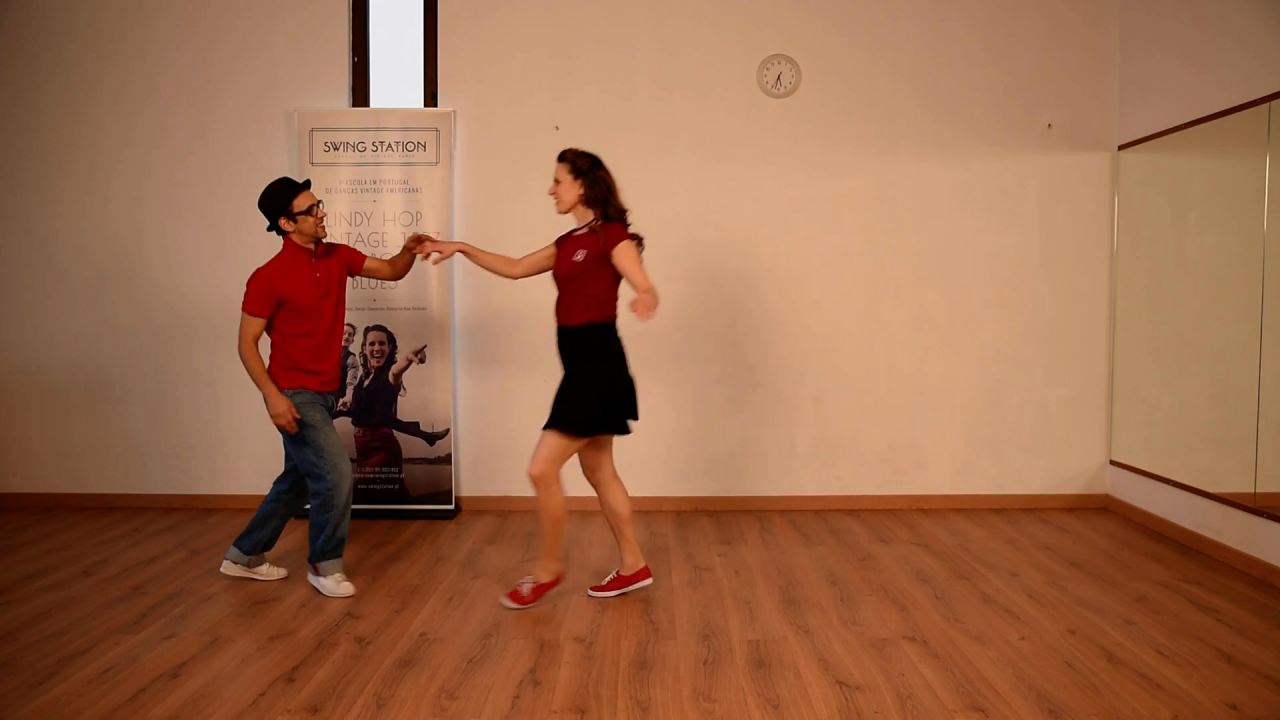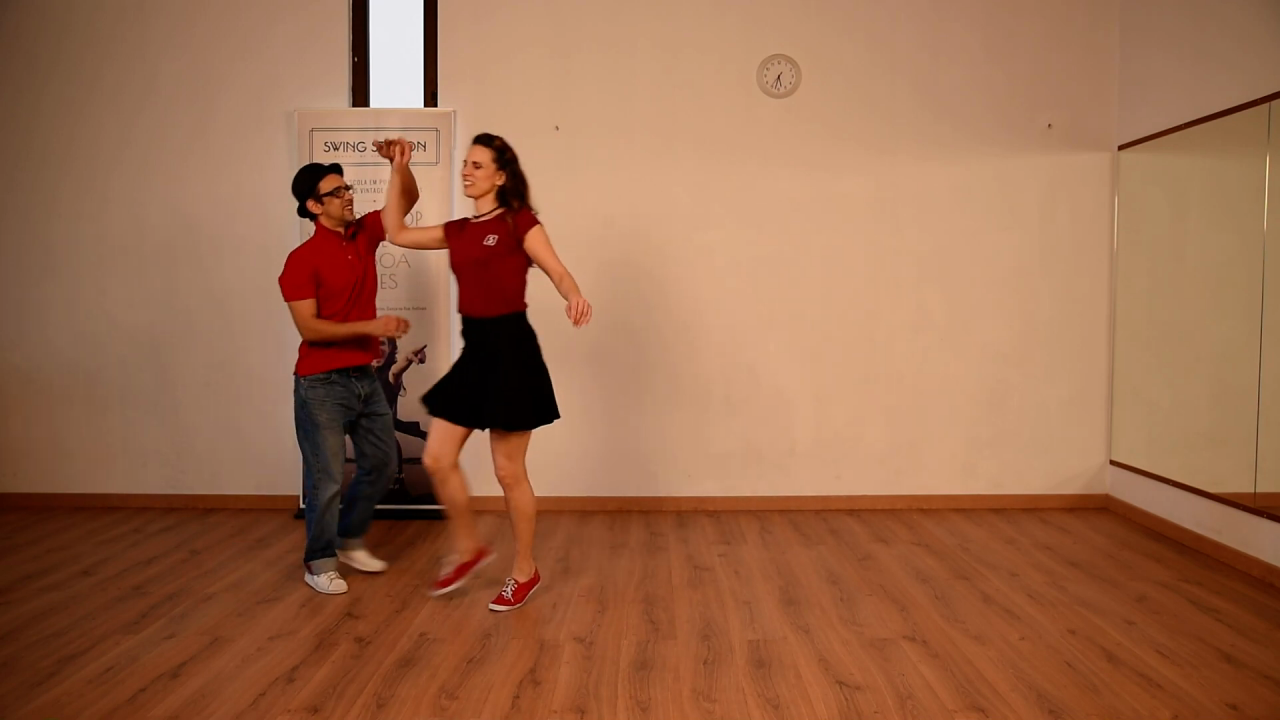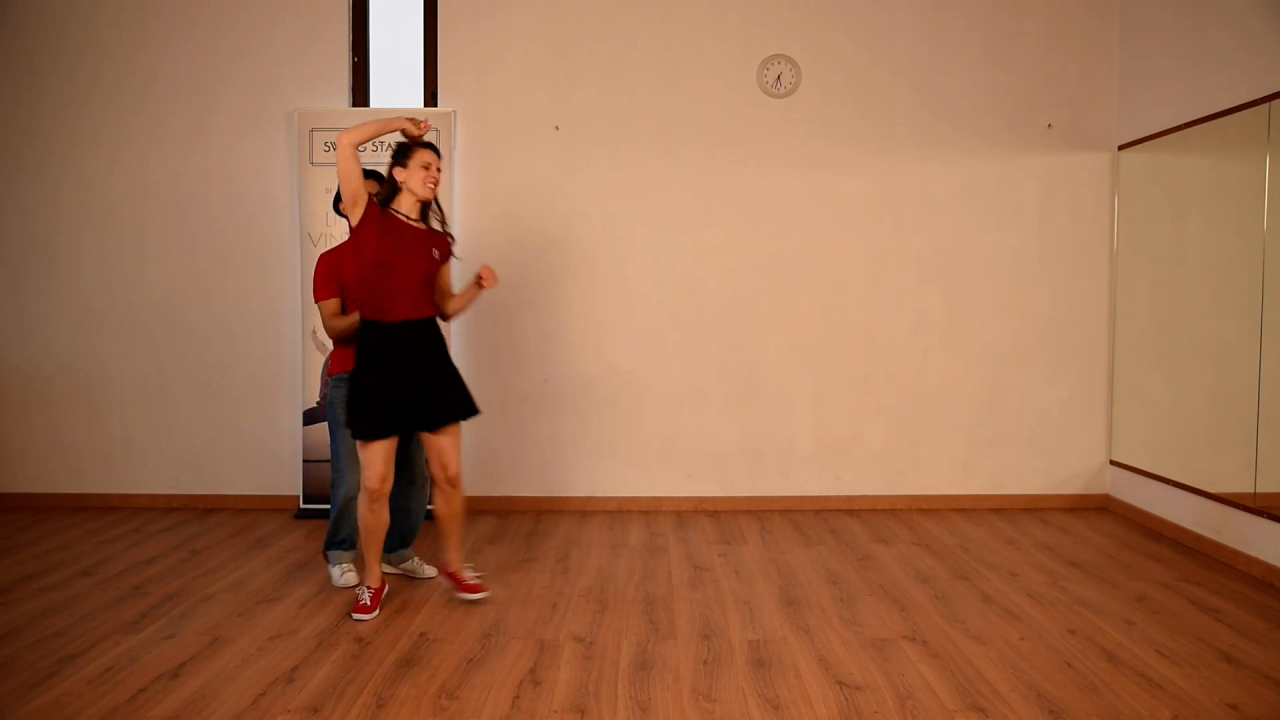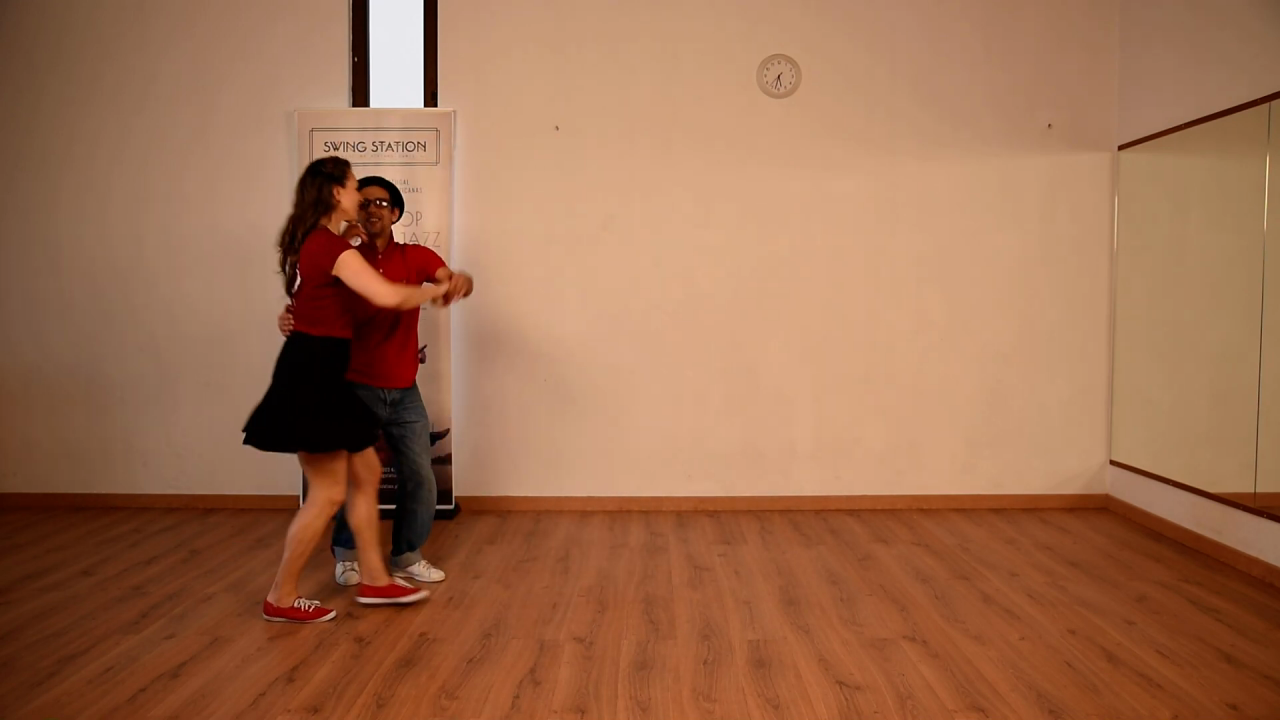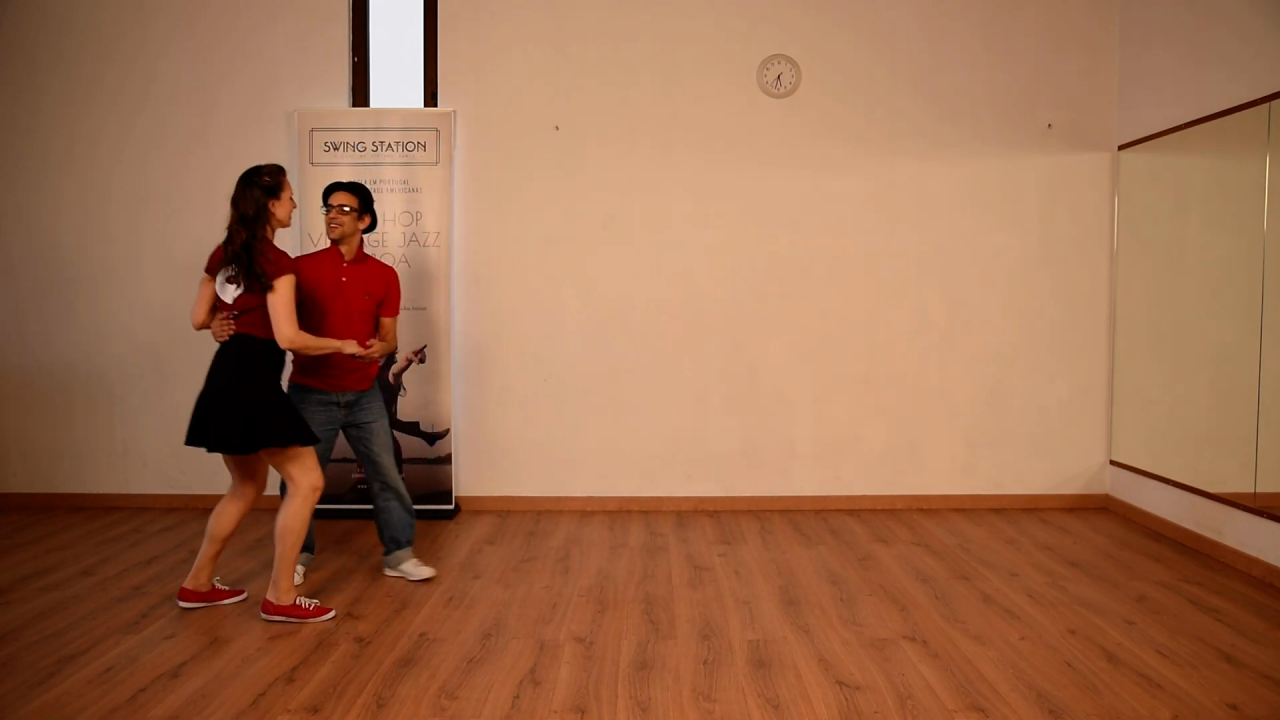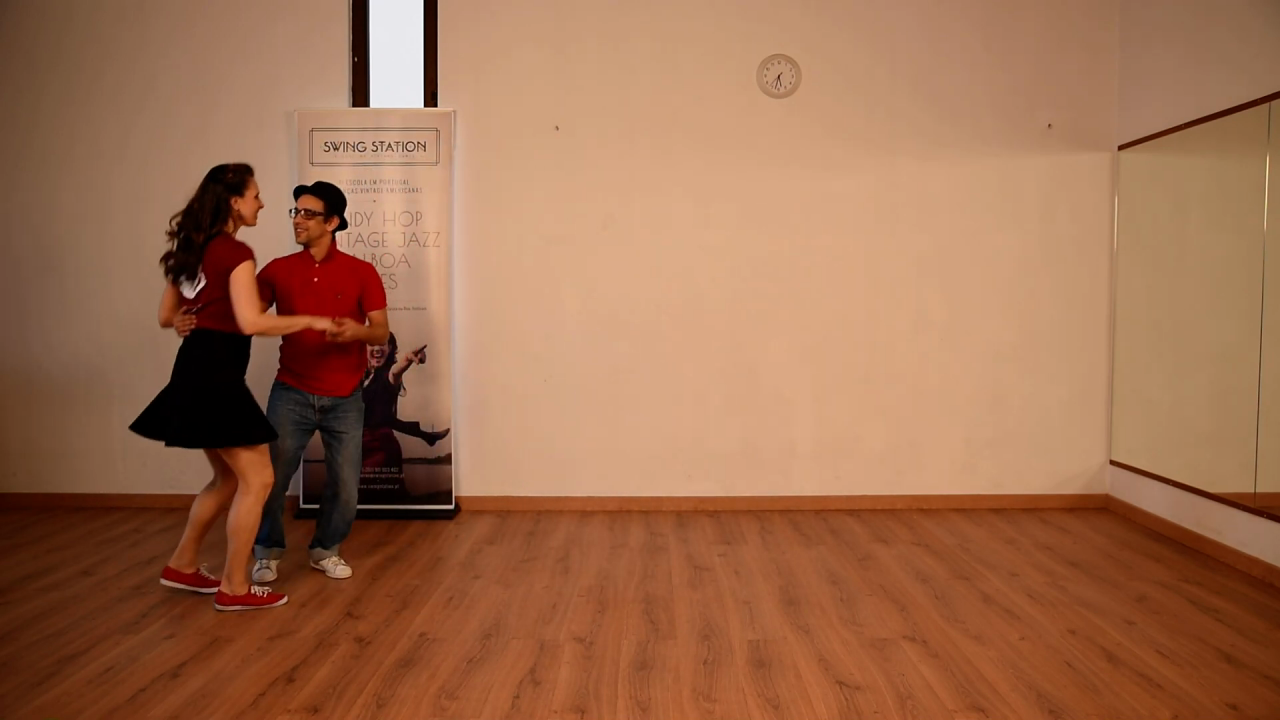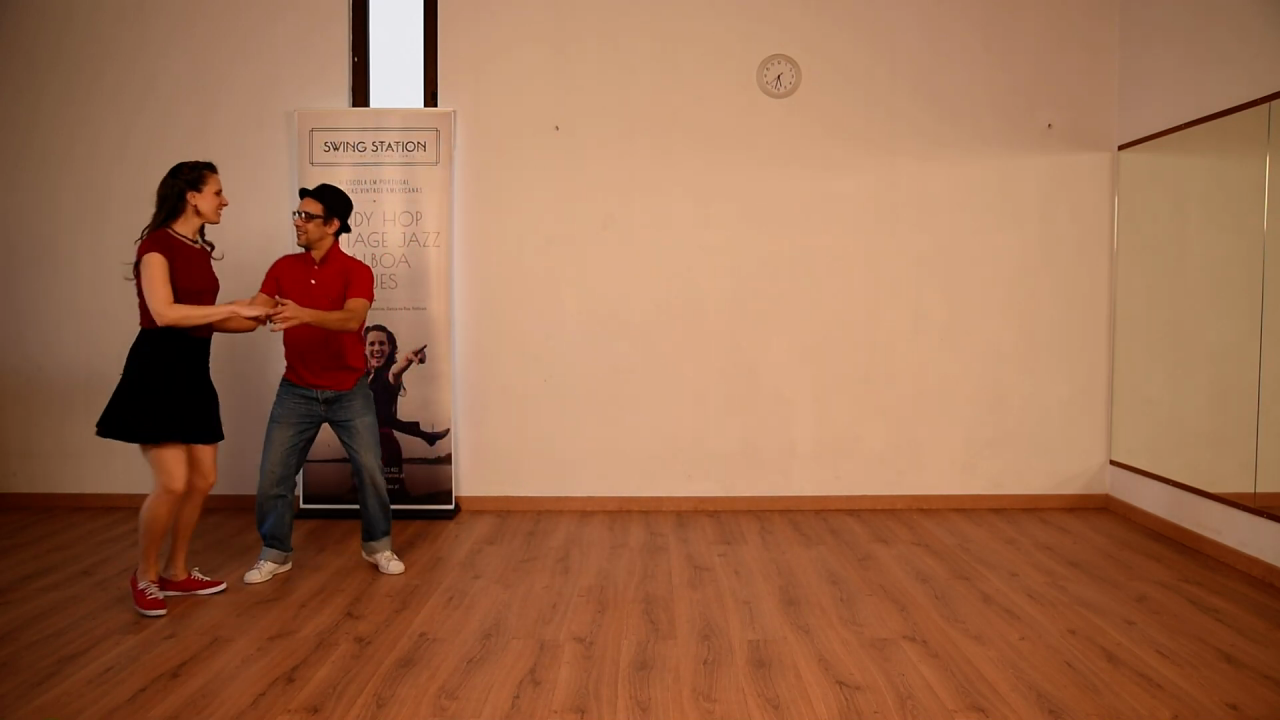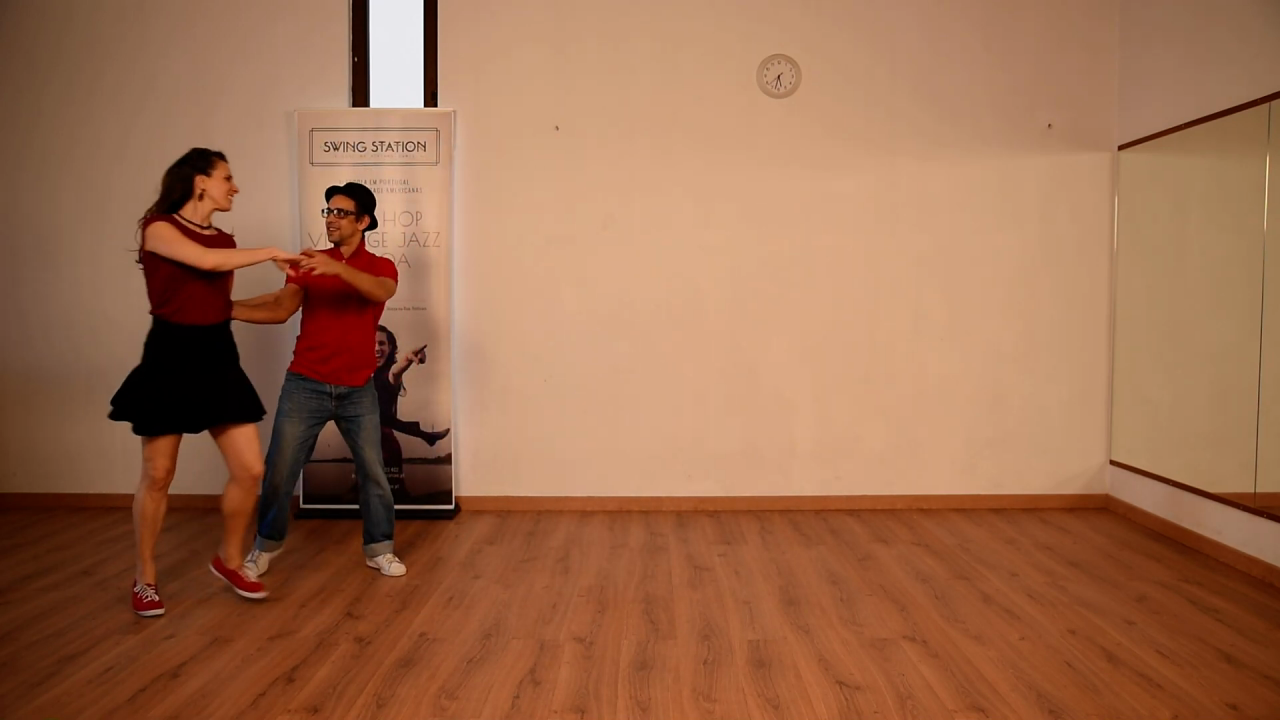
dt=0.4s
person 1, frame 1
left shoulder: (611, 236)
right shoulder: (565, 243)
left elbow: (646, 291)
right elbow: (511, 267)
left wrist: (645, 298)
right wrist: (457, 247)
left hip: (597, 362)
right hip: (582, 365)
left knee: (542, 469)
right knee: (599, 472)
left ankle: (548, 569)
right ankle: (632, 565)
person 1, frame 2
left shoulder: (519, 223)
right shoulder: (458, 230)
left elbow: (558, 273)
right elbow: (396, 232)
left wrist: (573, 296)
right wrist: (399, 171)
left hip: (511, 350)
right hip: (475, 353)
left knee: (510, 472)
right knee: (438, 460)
left ankle: (525, 573)
right ankle: (468, 548)
person 1, frame 3
left shoulder: (437, 239)
right shoulder: (369, 215)
right elbow: (346, 142)
left wrist: (477, 286)
right wrist: (398, 123)
left hip: (428, 354)
right hip: (380, 356)
left knee: (449, 471)
right knee: (375, 484)
left ankle: (456, 563)
right ankle: (371, 582)
person 1, frame 4
left shoulder: (309, 243)
right shoulder: (333, 247)
right elbow: (389, 296)
right wrist: (429, 292)
left hip: (313, 371)
right hip: (311, 375)
left knee: (366, 474)
right knee: (328, 495)
left ankle: (375, 578)
right ankle: (281, 597)
person 1, frame 5
left shoulder: (224, 255)
right shoulder: (277, 262)
left elbow: (199, 320)
right elbow: (287, 338)
right wrist: (340, 346)
left hip: (229, 376)
right hip: (253, 381)
left knee: (247, 487)
right knee: (308, 482)
left ankle: (197, 583)
right ankle: (281, 596)
person 1, frame 6
left shoulder: (191, 249)
right shoulder: (236, 252)
left elbow: (166, 316)
right elbow: (250, 323)
right wrist: (309, 321)
left hip: (198, 373)
right hip: (214, 378)
left knee: (231, 479)
right knee: (257, 480)
left ankle: (182, 565)
right ankle: (235, 587)
person 1, frame 7
left shoulder: (201, 250)
right shoulder: (156, 244)
right elbow: (164, 313)
left wrist: (247, 319)
right wrist: (234, 308)
left hip: (193, 370)
right hip: (155, 369)
left knee: (201, 478)
right knee: (172, 483)
left ankle: (177, 572)
right ankle: (145, 575)
person 1, frame 8
left shoulder: (222, 239)
right shoulder: (160, 228)
right elbow: (206, 260)
right wrist: (272, 253)
left hip: (218, 359)
right hip: (171, 357)
left knee: (249, 465)
right knee: (157, 476)
left ankle: (230, 559)
right ankle: (144, 578)
person 2, frame 1
left shoulder: (338, 256)
right shoulder: (268, 277)
left elbow: (393, 272)
right elbow: (247, 342)
left wrist: (411, 249)
right wrist: (272, 395)
left hip: (322, 395)
right hip: (294, 396)
left knee: (297, 480)
right knee: (336, 475)
left ankle: (244, 556)
right ankle: (325, 567)
person 2, frame 2
left shoulder: (364, 233)
right shoulder: (302, 260)
left elbow: (408, 199)
right elbow: (308, 327)
right wrist: (369, 327)
left hip: (366, 378)
right hip: (321, 384)
left knee: (382, 462)
right knee: (328, 478)
left ankle: (349, 541)
right ankle: (320, 563)
person 2, frame 3
right shoulder: (331, 261)
right elbow: (332, 327)
right wrist: (364, 314)
right hip: (349, 381)
left knee: (412, 471)
right knee: (351, 478)
left ankle: (400, 552)
right ankle: (342, 556)
person 2, frame 4
left shoulder: (416, 257)
left elbow: (456, 282)
left wrist: (460, 283)
right wrist: (290, 320)
left hip: (404, 392)
right hip: (356, 389)
left knee: (419, 475)
left ankle: (407, 556)
right ankle: (347, 557)
person 2, frame 5
left shoulder: (384, 275)
right shoulder: (302, 269)
left elbow: (387, 334)
left wrist: (379, 349)
right wrist: (228, 324)
left hip: (363, 395)
right hip: (312, 394)
left knee: (387, 475)
left ankle: (399, 554)
right ankle: (297, 556)
person 2, frame 6
left shoulder: (362, 273)
right shoulder: (278, 270)
left elbow: (381, 330)
left wrist: (356, 329)
right wrist: (200, 321)
left hip: (344, 398)
right hip: (292, 394)
left knee: (344, 483)
right knee: (270, 476)
left ankle: (326, 550)
right ankle: (268, 553)
person 2, frame 7
left shoulder: (357, 272)
right shoulder: (284, 268)
left elbow: (351, 319)
left wrist: (306, 314)
left hip: (349, 393)
right hip: (296, 391)
left knee: (370, 473)
right knee: (273, 474)
left ankle: (377, 546)
right ankle: (275, 553)
person 2, frame 8
left shoulder: (380, 268)
right shoulder: (306, 263)
left elbow: (380, 294)
right elbow: (279, 307)
left wrist: (337, 266)
left hip: (357, 390)
right hip: (305, 385)
left knee: (372, 473)
right knee: (279, 468)
left ankle: (380, 548)
right ankle: (267, 544)
